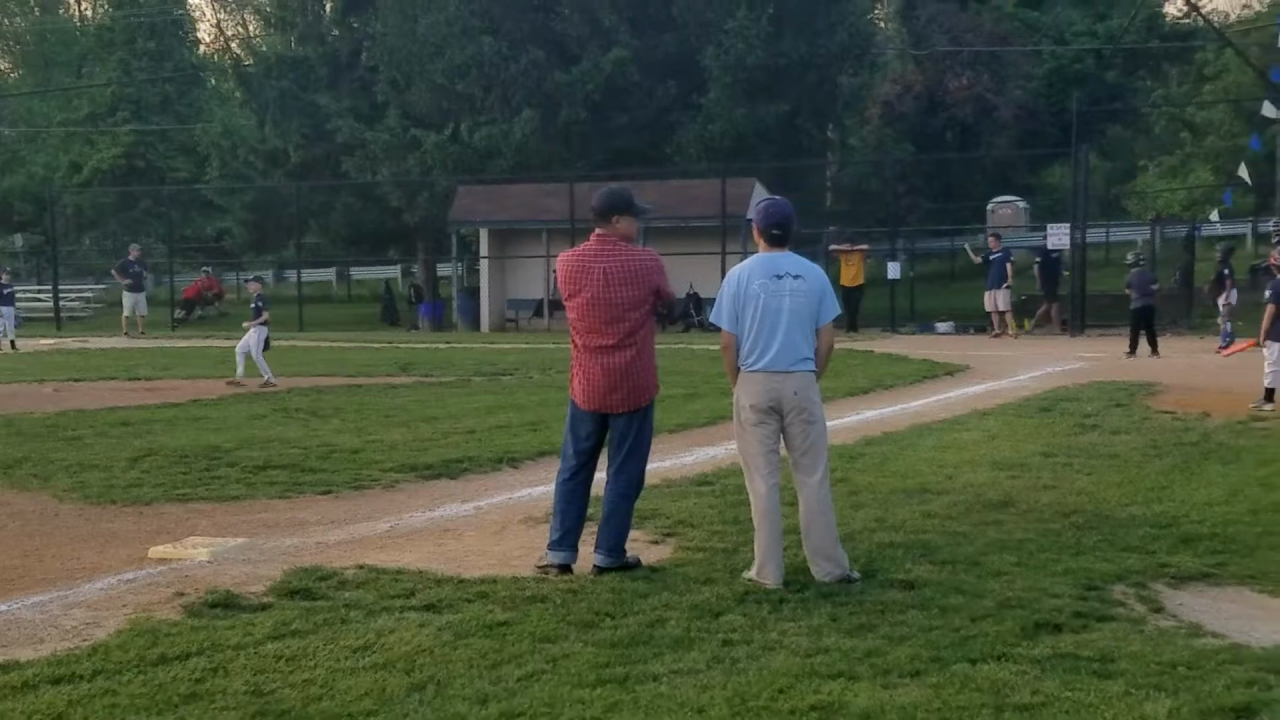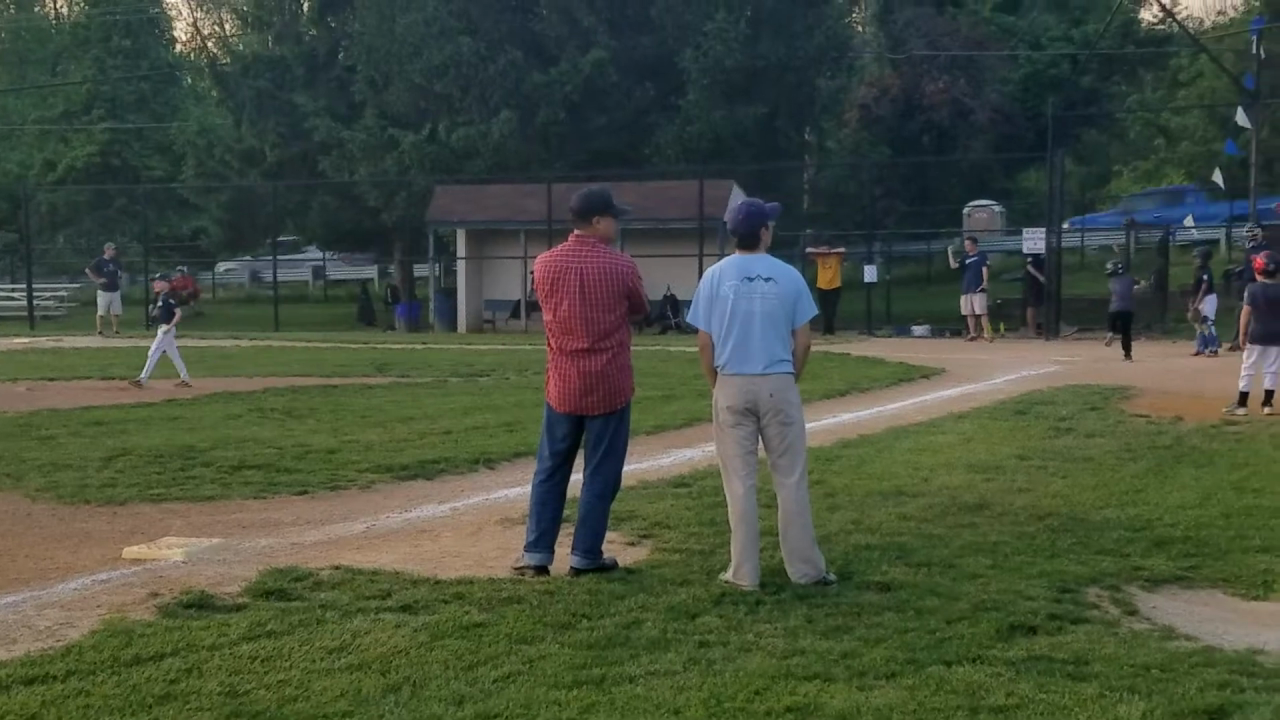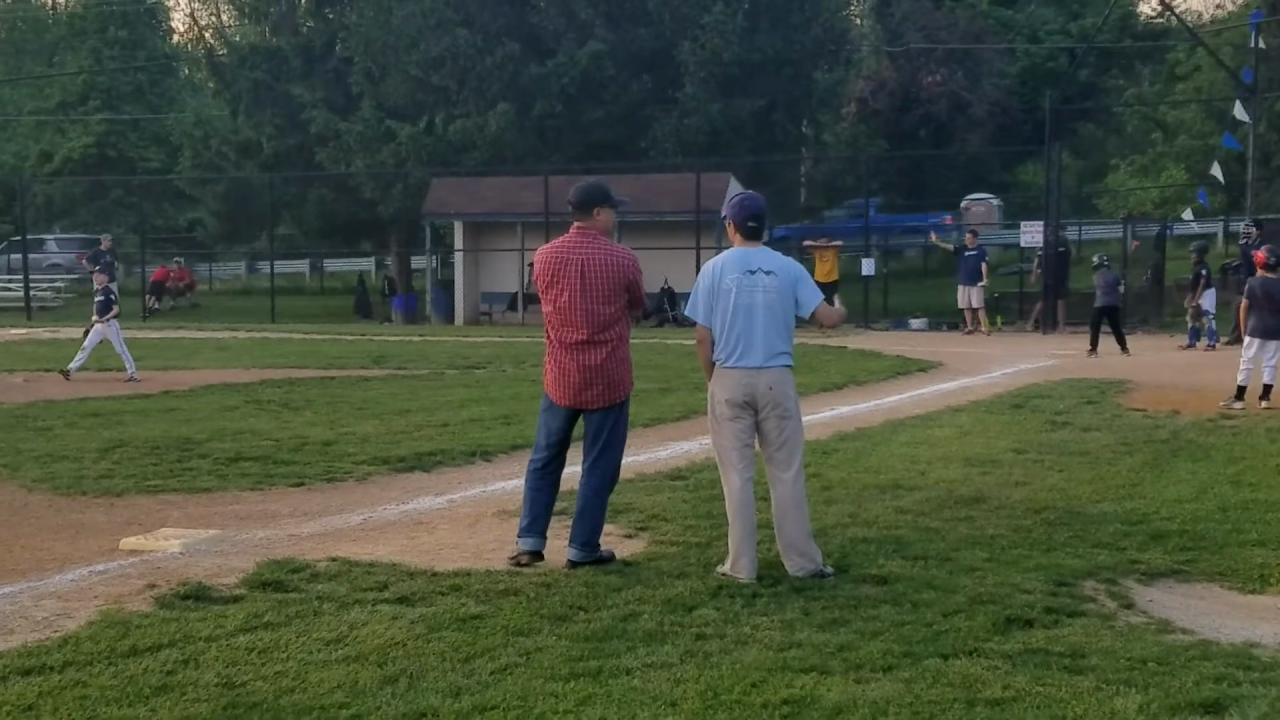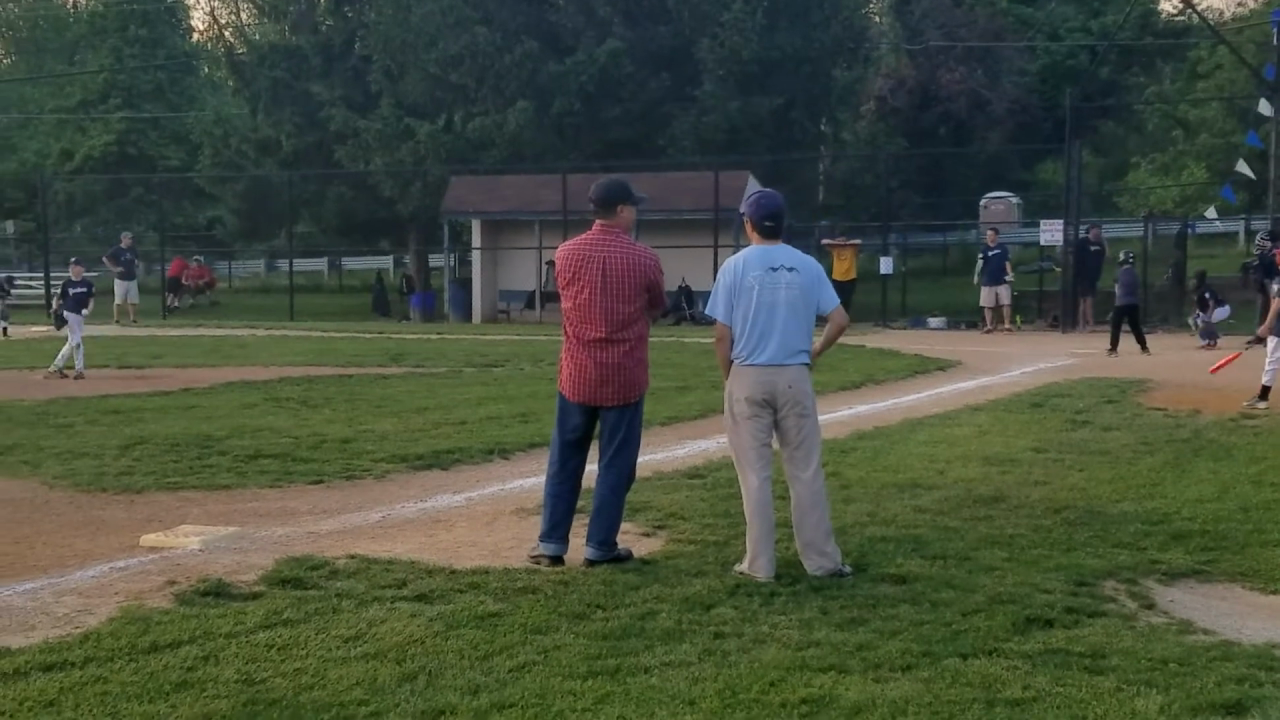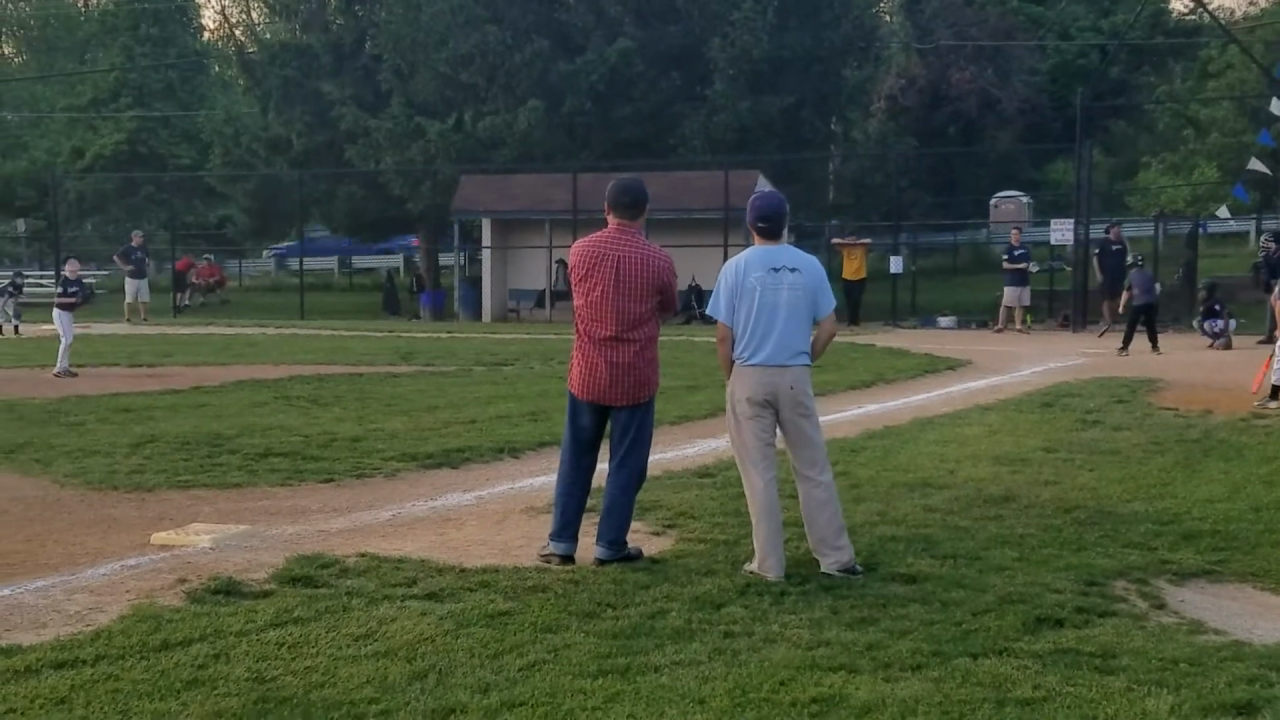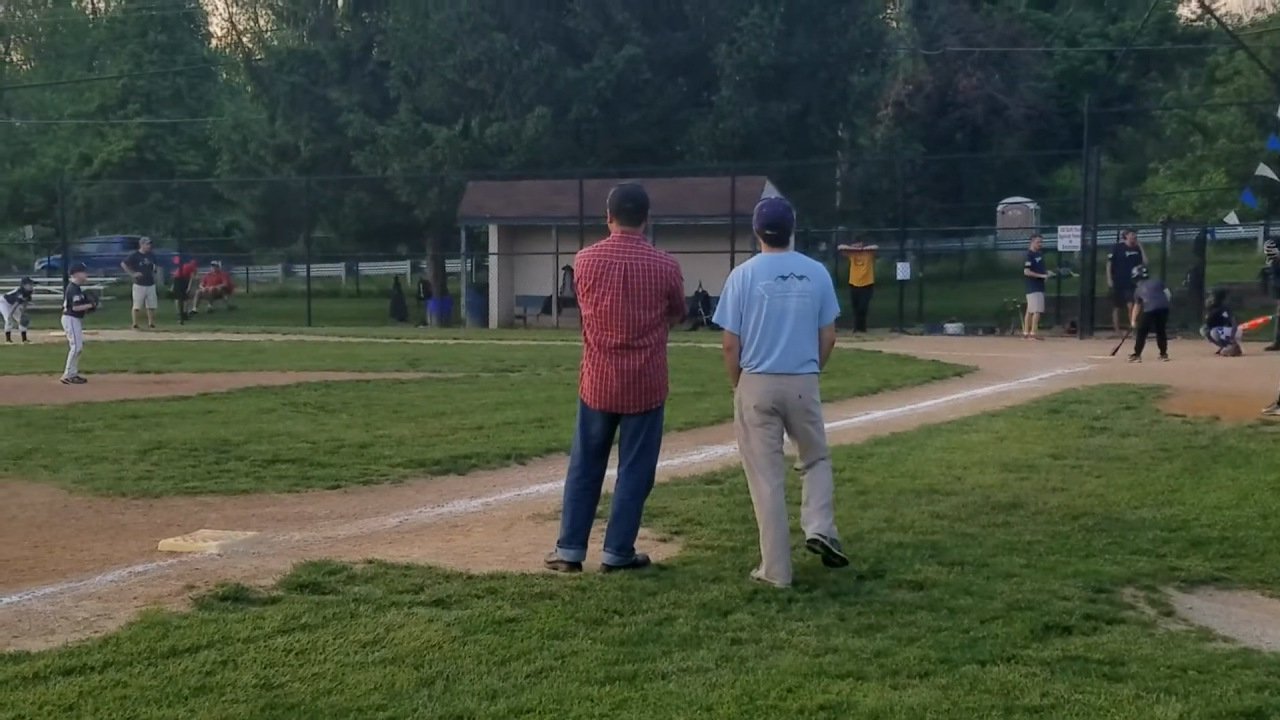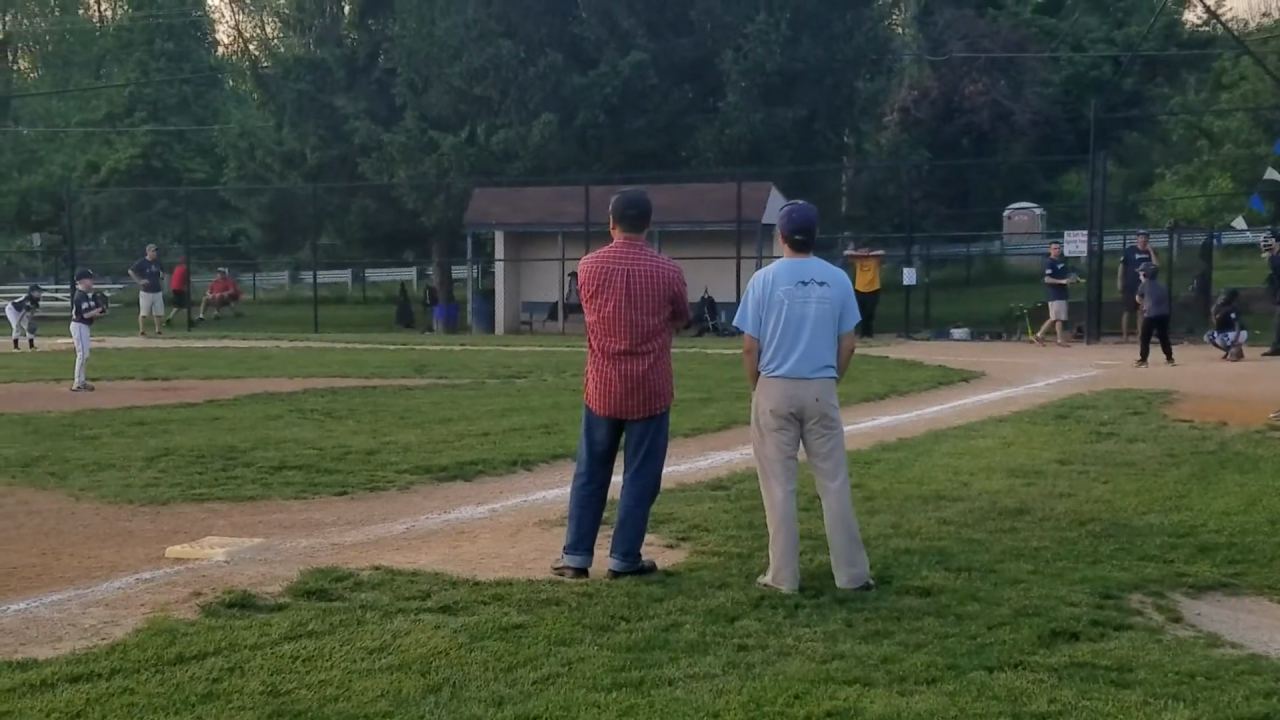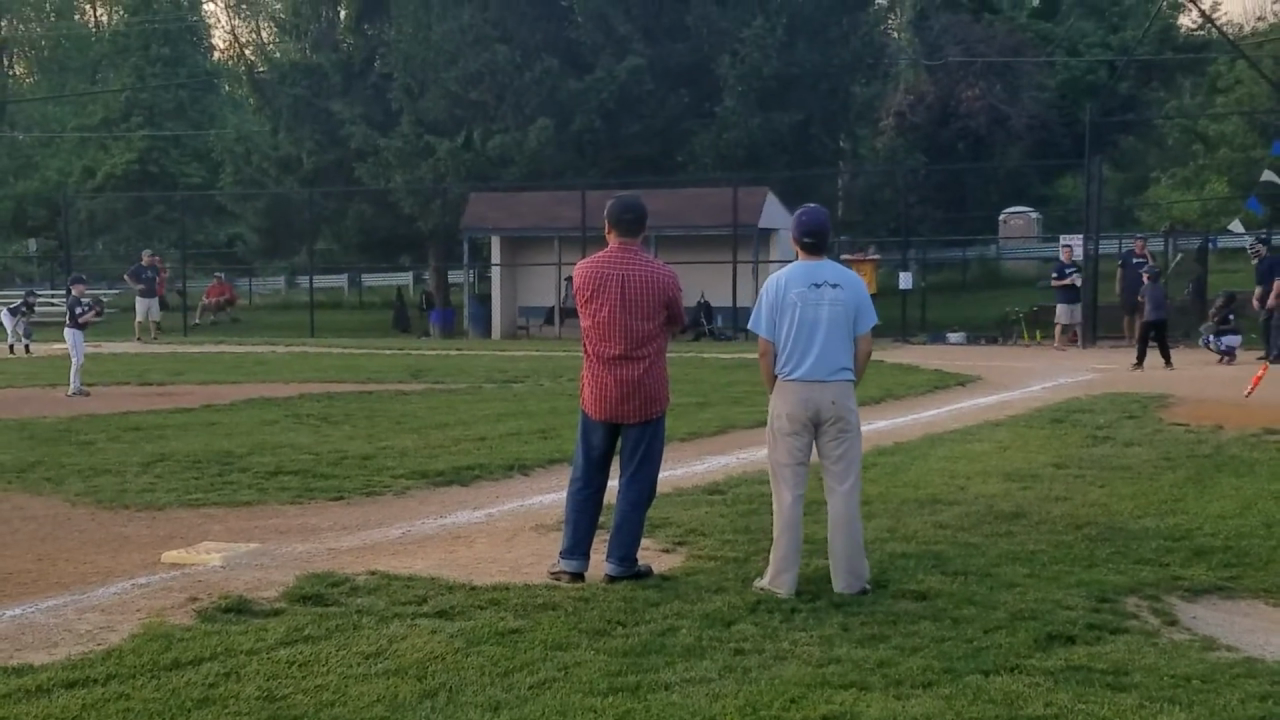
dt=0.5s
person 1, frame 1
left shoulder: (740, 275)
right shoulder: (813, 274)
left elbow: (728, 342)
right elbow: (826, 340)
left wrist: (737, 385)
left hip: (754, 386)
right hip: (801, 384)
left knee: (763, 480)
right knee: (813, 478)
left ankle: (768, 570)
right ankle: (829, 567)
person 1, frame 2
left shoulder: (715, 276)
right shoulder: (789, 276)
left elbow: (705, 343)
right elbow: (802, 341)
left wrist: (717, 385)
right wrist: (790, 380)
left hip: (732, 387)
right hip: (779, 386)
left knee: (740, 482)
right knee: (791, 480)
left ankle: (744, 572)
right ankle: (805, 568)
person 1, frame 3
left shoulder: (716, 269)
right shoulder: (790, 268)
left elbow: (703, 337)
right elbow: (828, 317)
left wrist: (713, 379)
right wrist: (838, 310)
left hip: (728, 381)
right hip: (776, 380)
left knee: (736, 476)
right knee: (786, 473)
left ankle: (741, 564)
right ankle: (802, 561)
person 1, frame 4
left shoulder: (735, 266)
right shoulder: (808, 266)
left elbow: (723, 335)
right elbow: (839, 320)
left wrist: (729, 378)
right wrist: (816, 351)
left hip: (747, 379)
right hip: (795, 378)
left knee: (755, 474)
right knee: (806, 472)
left ankle: (759, 564)
right ankle: (821, 560)
person 1, frame 5
left shoulder: (737, 267)
right shoulder: (809, 265)
left elbow: (724, 335)
right elbow: (828, 328)
left wrist: (731, 379)
left hip: (749, 378)
right hip: (795, 378)
left knee: (760, 473)
right knee: (814, 470)
left ankle: (769, 563)
right ankle: (835, 558)
person 1, frame 6
left shoulder: (744, 275)
right shoulder: (817, 272)
left elbow: (731, 343)
right elbow: (828, 336)
left wrist: (738, 384)
left hip: (757, 386)
right hip: (803, 384)
left knee: (767, 479)
right knee: (817, 461)
left ankle: (776, 569)
right ankle: (820, 527)
person 1, frame 7
left shoulder: (765, 279)
right shoulder: (837, 279)
left elbow: (750, 346)
right elbow: (848, 344)
left wrist: (757, 387)
left hip: (775, 391)
right hip: (821, 391)
left knee: (779, 486)
right knee: (834, 484)
left ankle: (783, 575)
right ankle: (851, 572)
person 1, frame 8
left shoulder: (779, 282)
right shoulder: (852, 282)
left elbow: (765, 350)
right elbow: (864, 347)
left wrist: (774, 392)
left hip: (791, 394)
right hip: (838, 394)
left knee: (788, 490)
right knee: (843, 489)
left ankle: (781, 580)
right ankle: (849, 579)
person 2, frame 1
left shoulder: (567, 263)
right shoulder: (645, 262)
right elbow: (666, 299)
left hip: (586, 383)
right hip: (633, 383)
left knee: (574, 469)
right knee: (624, 472)
left ankle: (559, 553)
right ankle: (609, 555)
person 2, frame 2
left shoulder: (544, 264)
right shoulder: (621, 266)
right elbow: (639, 312)
left hip: (563, 384)
right hip: (609, 385)
left knee: (550, 471)
right knee: (601, 474)
left ankle: (536, 555)
right ankle: (585, 557)
person 2, frame 3
left shoulder: (544, 256)
right shoulder: (623, 259)
right elbow: (638, 307)
left hip: (561, 375)
right hip: (608, 377)
left knee: (544, 460)
right knee: (600, 466)
left ankle: (529, 542)
right ankle: (583, 549)
person 2, frame 4
left shoulder: (566, 253)
right shoulder: (645, 259)
right elbow: (657, 309)
left hip: (577, 374)
right hip: (624, 376)
left knee: (564, 461)
right knee: (616, 464)
left ankle: (551, 544)
right ankle: (600, 547)
person 2, frame 5
left shoulder: (580, 251)
right shoulder: (659, 260)
right elbow: (668, 311)
left hip: (587, 372)
right hip: (635, 376)
left knee: (575, 460)
right knee: (626, 464)
left ankle: (561, 543)
right ankle: (609, 546)
person 2, frame 6
left shoulder: (585, 260)
right shoulder: (665, 266)
right elbow: (678, 315)
left hip: (598, 380)
right hip: (645, 383)
left knee: (584, 467)
right knee: (635, 470)
left ankle: (569, 549)
right ankle: (617, 553)
person 2, frame 7
left shoulder: (589, 266)
right shoulder: (668, 271)
right elbow: (682, 320)
left hip: (602, 387)
right hip: (650, 389)
left knee: (590, 473)
right knee: (641, 477)
left ankle: (576, 556)
right ankle: (624, 559)
person 2, frame 8
left shoulder: (583, 271)
right shoulder: (663, 276)
right elbow: (676, 325)
left hip: (598, 392)
right hip: (645, 393)
left knee: (586, 478)
right knee: (637, 482)
left ankle: (572, 561)
right ankle: (620, 563)
